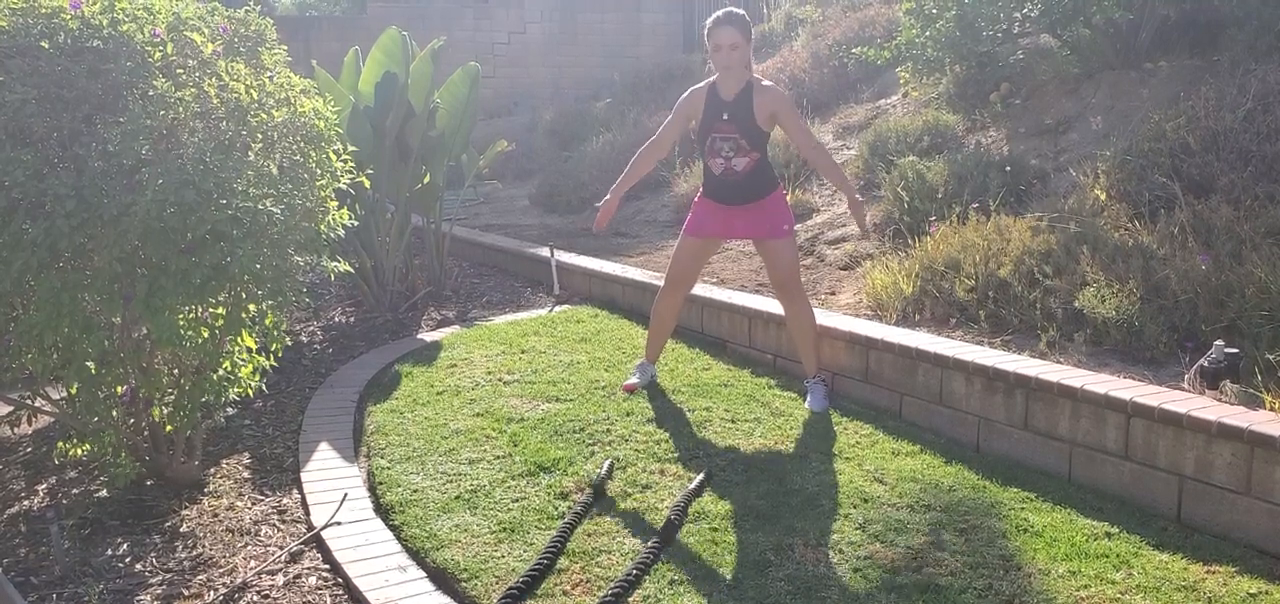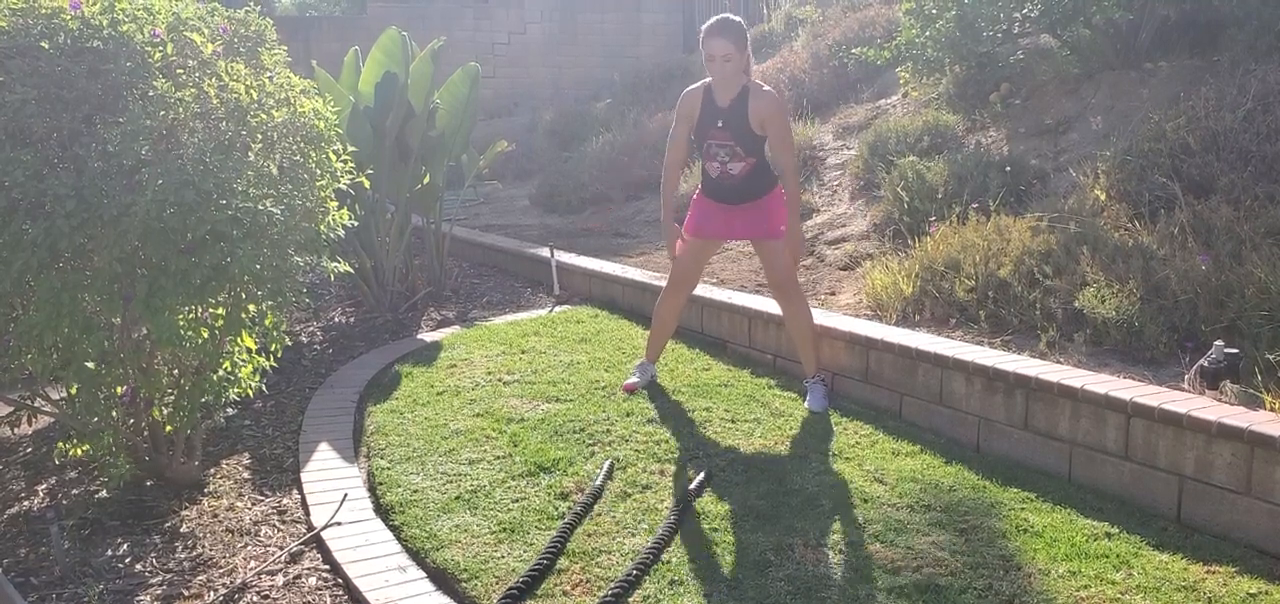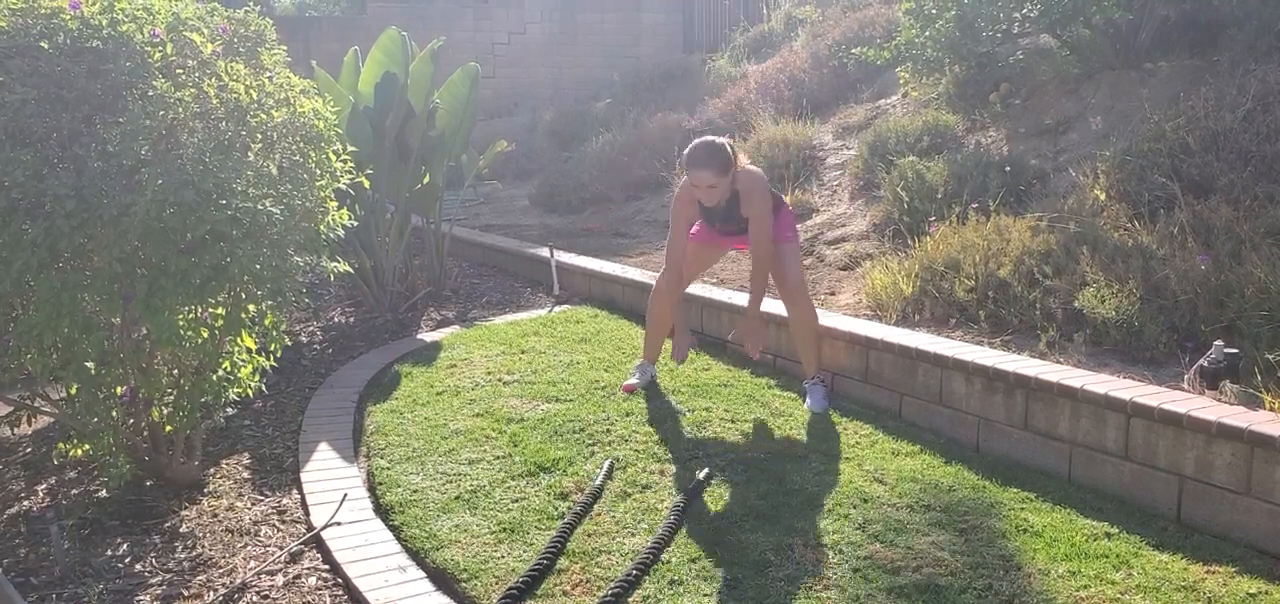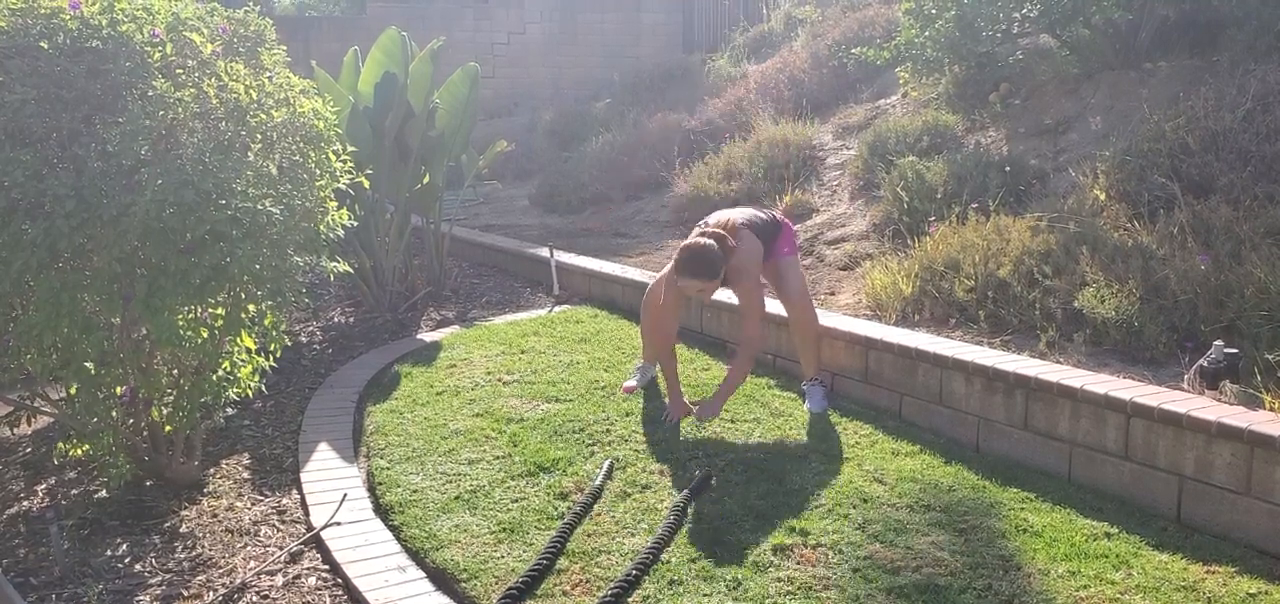
dt=0.4s
person 1, frame 1
left shoulder: (769, 97)
right shoulder: (695, 98)
left elbow: (811, 148)
right elbow: (656, 147)
left wrist: (850, 194)
right wrist: (614, 195)
left hip: (763, 205)
right hip: (712, 204)
left knee: (789, 290)
right knee: (673, 286)
left ankle: (815, 379)
right ankle: (647, 365)
person 1, frame 2
left shoulder: (765, 101)
right shoulder: (691, 100)
left elbow: (788, 167)
right elbow: (675, 161)
left wrist: (794, 227)
right wrist: (667, 220)
left hip: (761, 204)
right hip: (710, 204)
left knee: (786, 290)
right knee: (676, 286)
left ankle: (815, 378)
right ankle: (647, 365)
person 1, frame 3
left shoulder: (752, 184)
right shoulder: (686, 195)
left elbow: (762, 261)
right elbow: (673, 266)
left wrist: (752, 318)
right wrist: (680, 329)
left hip: (772, 220)
right hip: (716, 227)
left knee: (794, 291)
right knee: (663, 285)
left ankle: (814, 380)
right ankle: (646, 365)
person 1, frame 4
left shoulder: (743, 266)
right shoulder: (683, 266)
left elbow: (751, 343)
right elbow: (664, 335)
left wrist: (719, 400)
right wrist: (675, 397)
left hip: (773, 235)
right hip: (716, 235)
left knee: (799, 305)
right knee: (654, 299)
left ankle: (813, 381)
right ankle: (647, 366)
